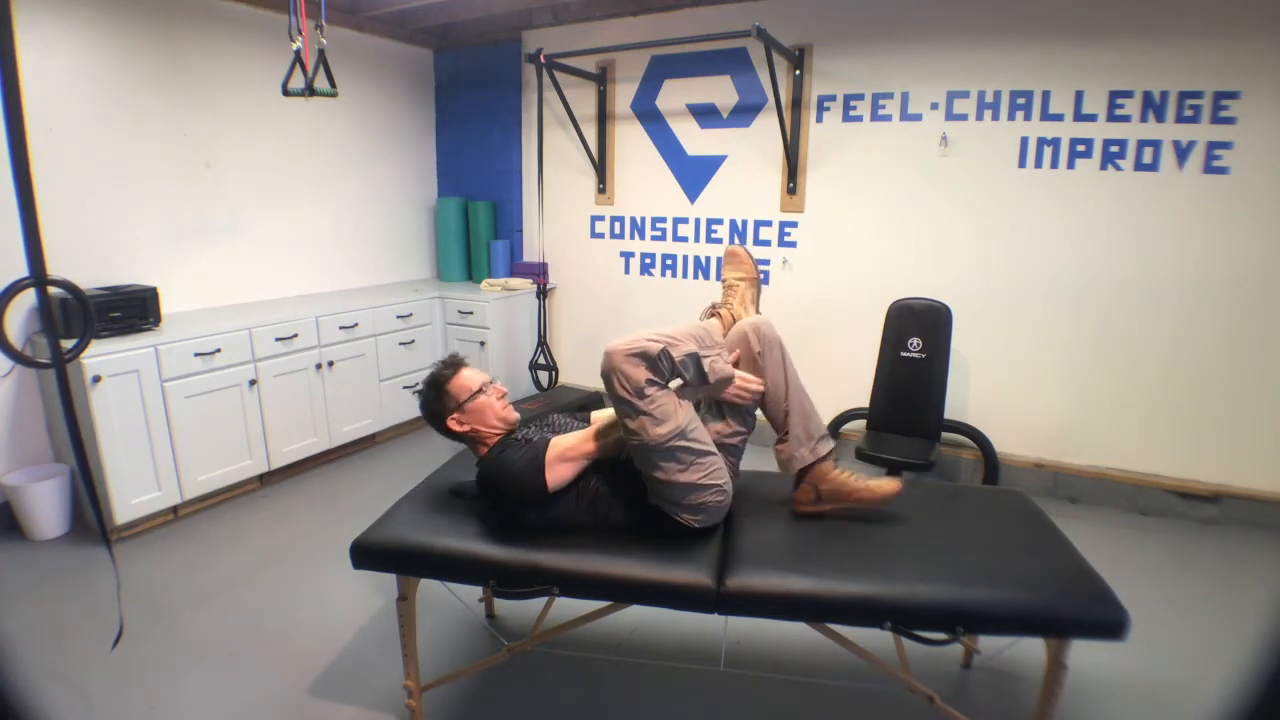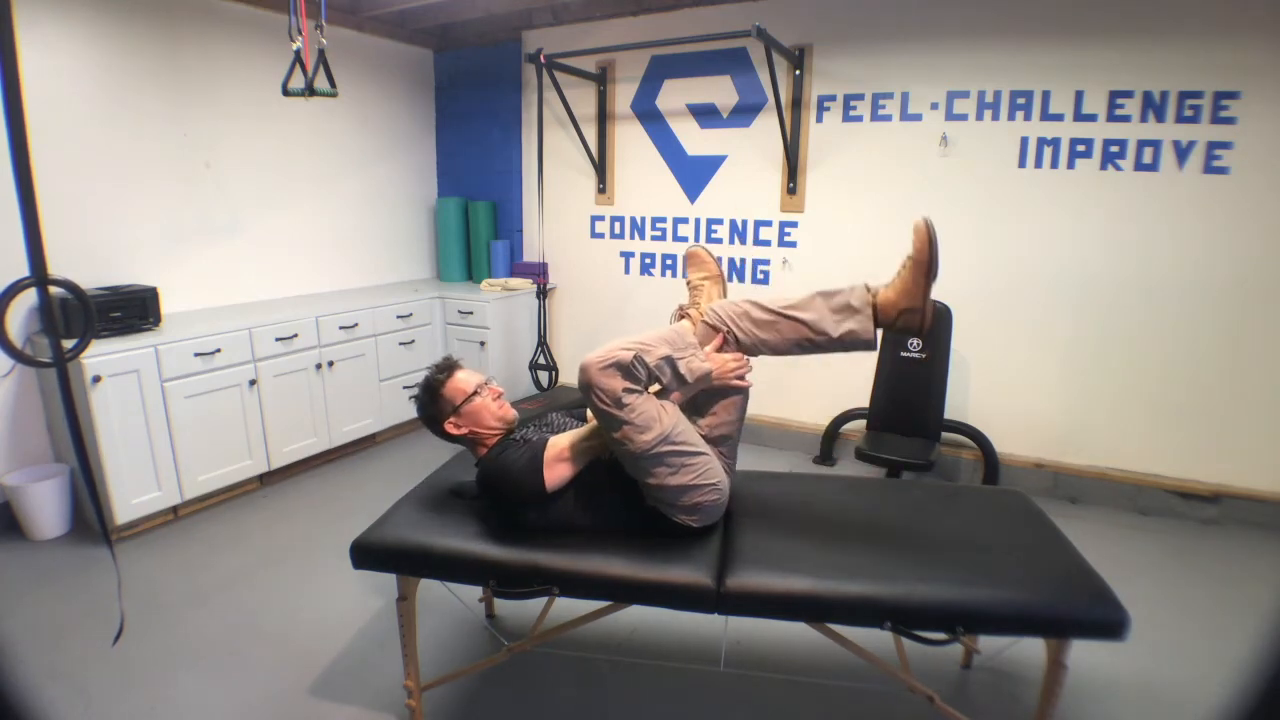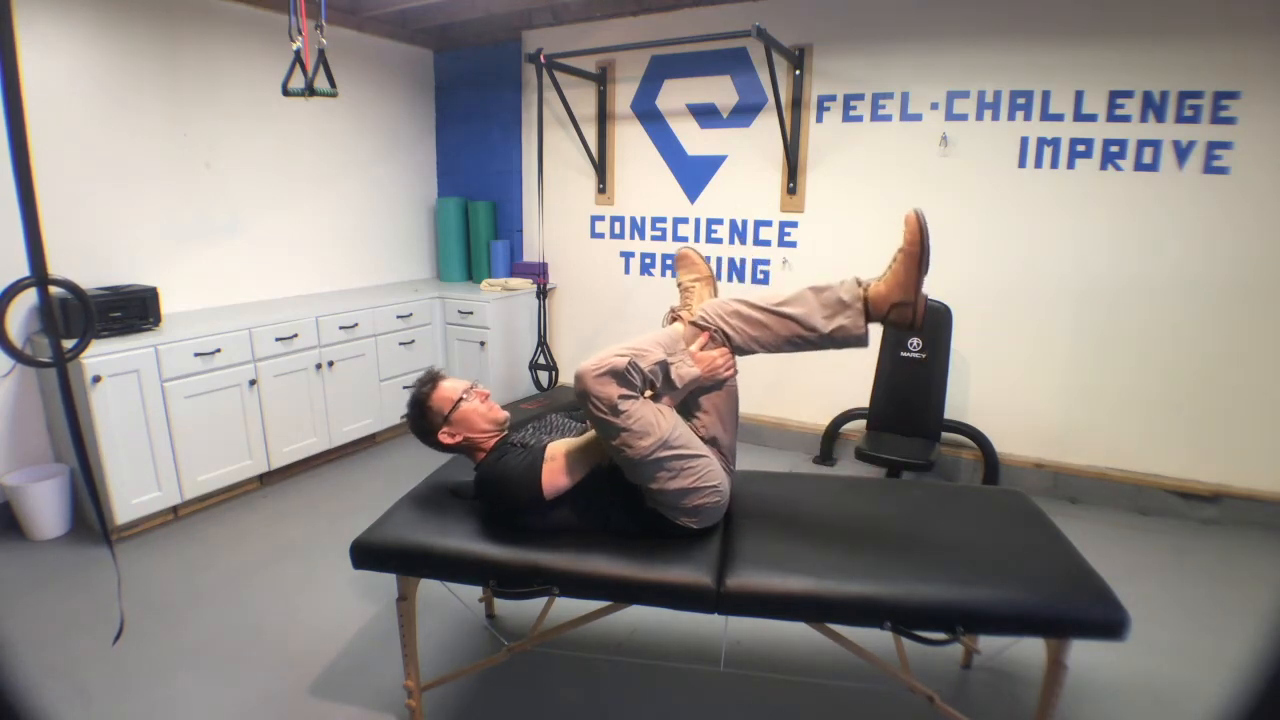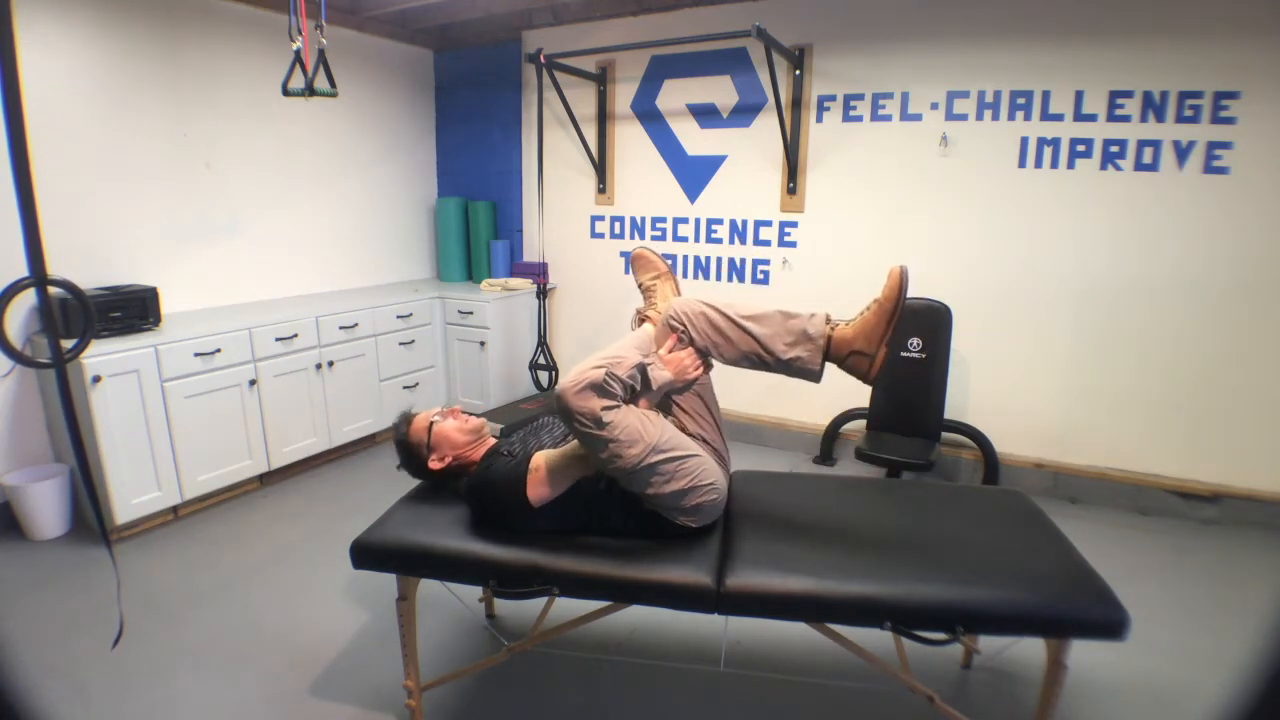
dt=0.5s
person 1, frame 1
left shoulder: (535, 430)
right shoulder: (502, 471)
left elbow: (618, 418)
right elbow: (597, 443)
left wrist: (703, 380)
right wrist: (702, 384)
left hip: (698, 463)
right hip: (694, 496)
left knee: (757, 333)
right knee: (624, 355)
left ankle: (814, 477)
right ankle: (727, 321)
person 1, frame 2
left shoulder: (534, 430)
right shoulder: (502, 473)
left elbow: (618, 418)
right elbow: (595, 441)
left wrist: (687, 369)
right wrist: (692, 375)
left hip: (698, 462)
right hip: (693, 496)
left knee: (732, 318)
right knee: (599, 368)
left ankle: (887, 305)
right ankle: (699, 323)
person 1, frame 3
left shoulder: (532, 434)
right shoulder: (500, 479)
left elbow: (612, 420)
right elbow: (596, 449)
left wrist: (675, 370)
right wrist: (682, 376)
left hip: (699, 460)
right hip: (693, 498)
left knee: (718, 319)
right knee: (597, 373)
left ankle: (877, 300)
right ankle: (691, 317)
person 1, frame 4
left shoulder: (522, 440)
right shoulder: (490, 486)
left elbow: (598, 432)
right elbow: (583, 458)
left wrist: (649, 369)
right wrist: (657, 380)
left hip: (694, 457)
right hip: (693, 494)
left knee: (685, 314)
right knee: (577, 387)
left ankle: (839, 342)
right ankle: (657, 323)
